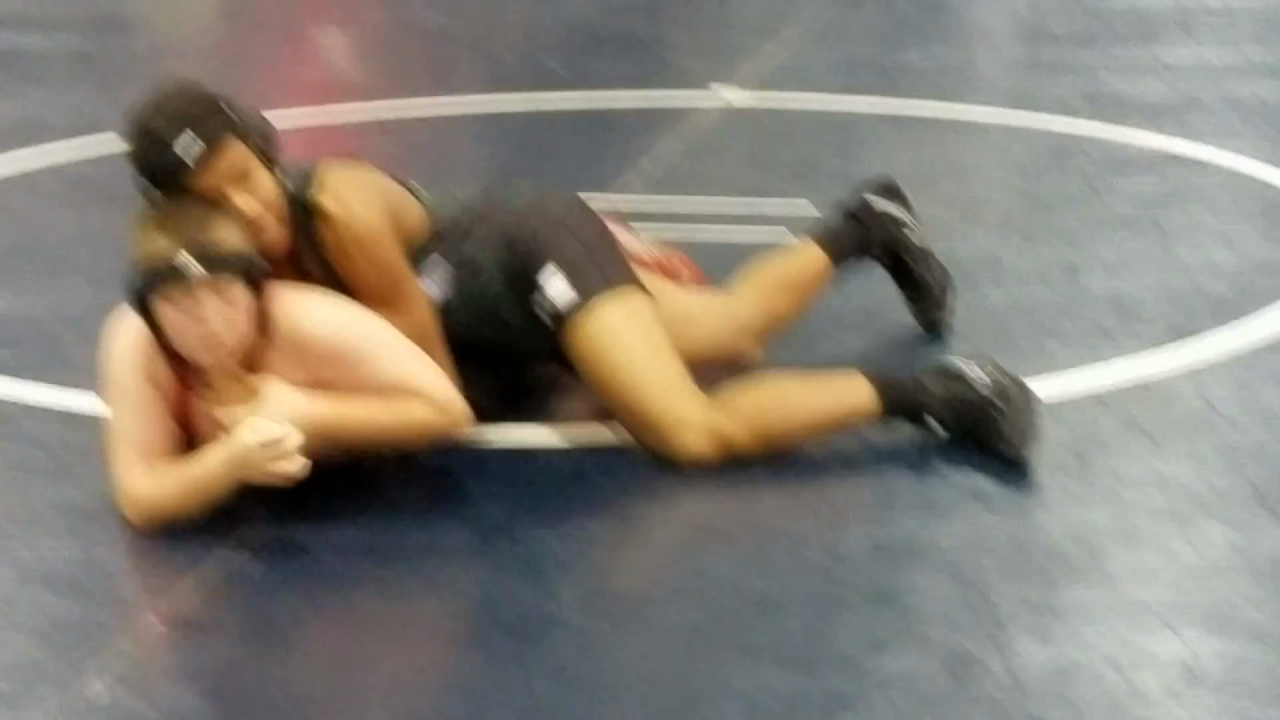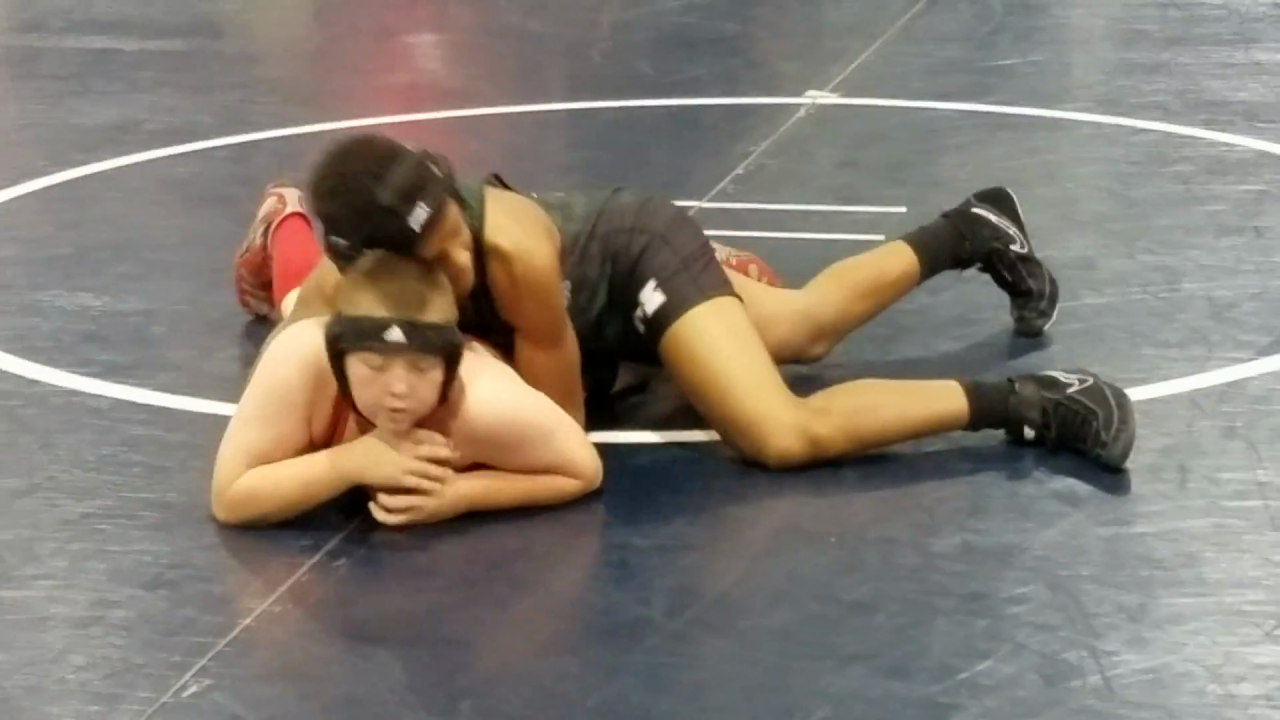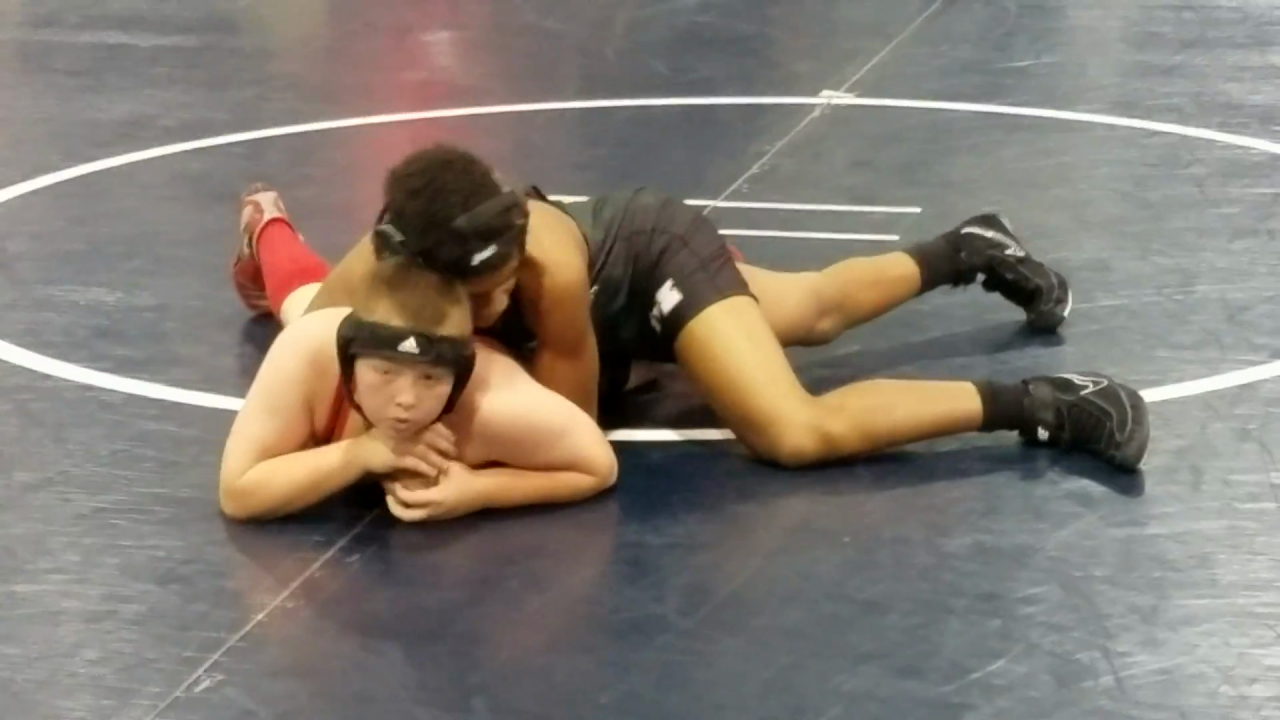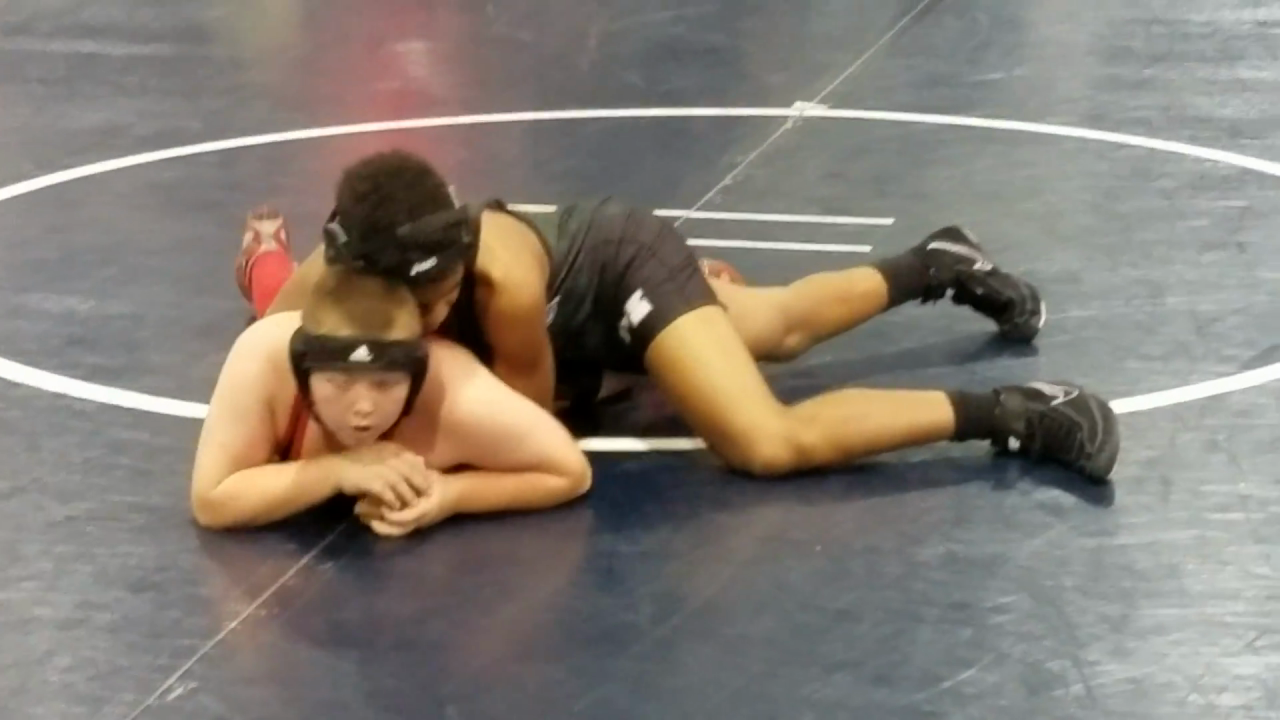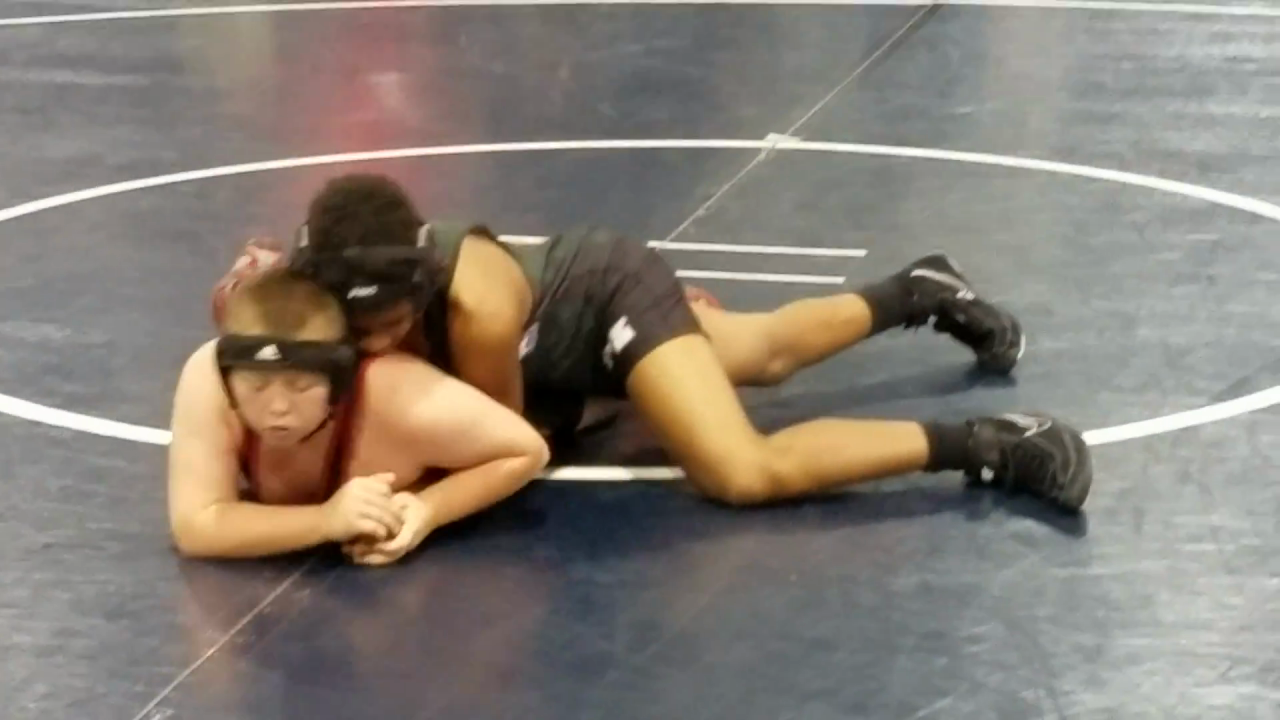
dt=0.3s
person 1, frame 1
left shoulder: (342, 210)
left hip: (538, 254)
right hip: (499, 324)
left knee: (696, 434)
right knee: (738, 331)
left ankle: (929, 395)
right ankle: (863, 227)
person 1, frame 2
left shoulder: (516, 247)
right shoulder: (347, 283)
left elbow: (559, 407)
left hip: (639, 251)
right hip: (597, 274)
left knee: (784, 435)
right knee: (812, 327)
left ankle: (1023, 403)
right ankle: (970, 232)
person 1, frame 3
left shoulder: (546, 263)
right shoulder: (377, 273)
left elbow: (573, 411)
left hip: (658, 254)
right hip: (620, 257)
left knee: (798, 433)
right knee: (815, 310)
left ankle: (1039, 405)
right ankle: (967, 251)
person 1, frame 4
left shoulder: (501, 273)
right shoulder: (336, 271)
left hip: (626, 265)
right hip: (586, 283)
left knee: (770, 444)
right knee: (786, 328)
left ankle: (1011, 415)
right ankle: (937, 264)
person 1, frame 5
left shoulder: (476, 304)
right shoulder: (322, 284)
left hip: (612, 291)
right hip: (563, 287)
left knee: (746, 473)
right knee: (773, 350)
left ankle: (982, 446)
right ankle: (918, 292)
person 2, frame 1
left shoulder: (311, 327)
right shoulder: (134, 346)
left elbow: (451, 414)
right elbow: (139, 499)
left wrist: (311, 416)
right wrist: (231, 462)
person 2, frame 2
left shoulder: (481, 403)
right shoulder: (301, 359)
left elbow: (584, 472)
right elbow: (228, 499)
left wrist: (463, 494)
right wrist: (355, 463)
right ankle: (280, 216)
person 2, frame 3
left shoulder: (491, 405)
right shoulder: (310, 353)
left elbow: (599, 468)
right elbow: (237, 493)
left wrist: (476, 488)
right wrist: (361, 452)
right ankle: (266, 224)
person 2, frame 4
left shoulder: (457, 397)
right shoulder: (263, 357)
left elbow: (572, 474)
right elbow: (210, 501)
left wrist: (449, 494)
right wrist: (338, 472)
person 2, frame 5
left shoulder: (401, 399)
right shoulder: (209, 378)
left elbow: (527, 452)
right elbow: (192, 529)
left wrist: (427, 510)
right wrist: (326, 520)
